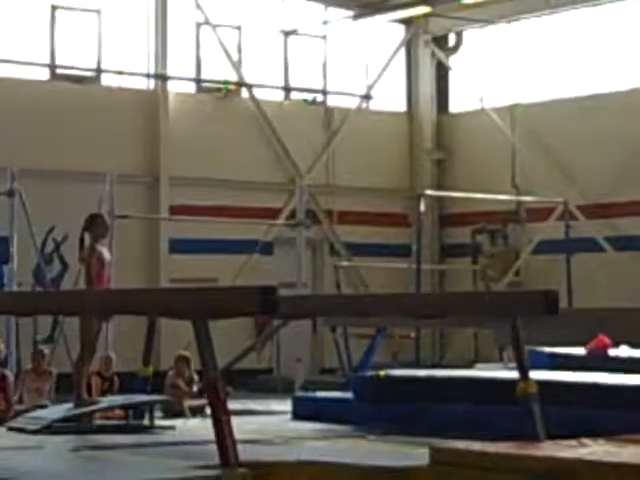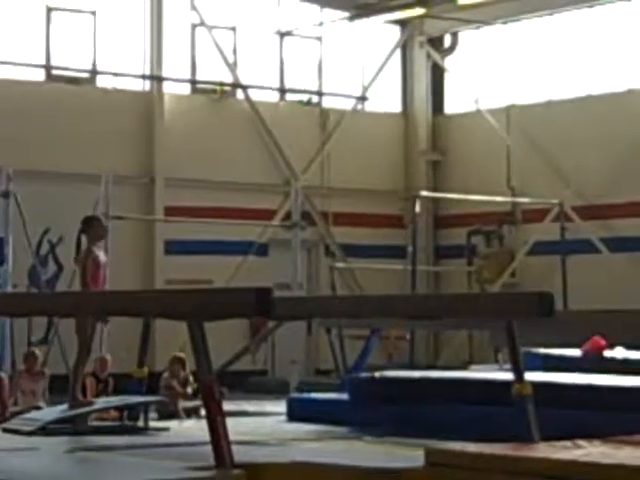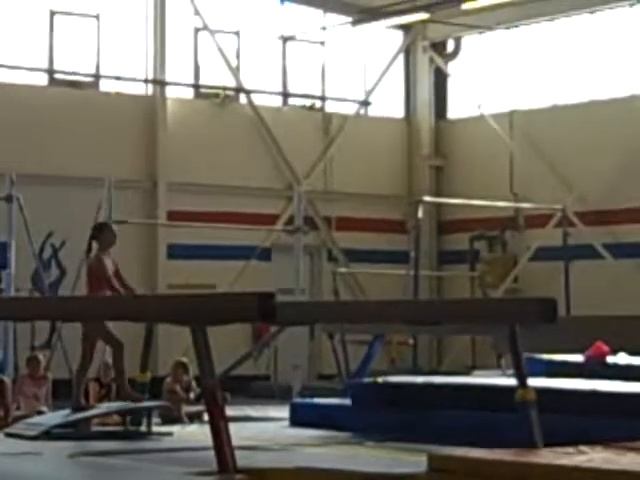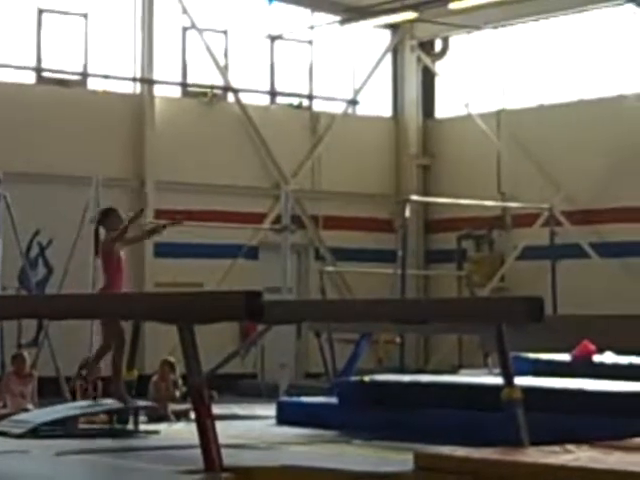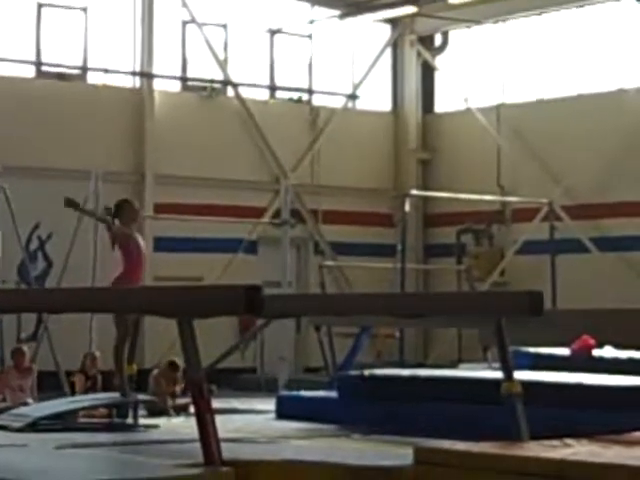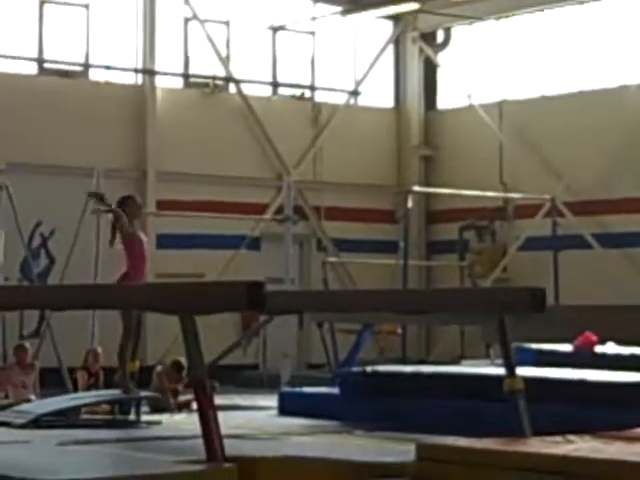
dt=0.4s
person 1, frame 1
left shoulder: (104, 250)
right shoulder: (93, 250)
right elbow: (91, 281)
left knee: (90, 350)
right knee: (86, 350)
left ankle: (82, 393)
right ankle: (79, 394)
person 1, frame 2
left shoulder: (100, 251)
right shoulder: (89, 252)
right elbow: (86, 283)
left knee: (86, 351)
right knee: (84, 351)
left ankle: (77, 394)
right ankle: (75, 395)
person 1, frame 3
left shoulder: (109, 260)
right shoulder: (97, 259)
left elbow: (124, 285)
right elbow: (112, 286)
left knee: (87, 357)
right knee: (117, 346)
left ankle: (78, 400)
right ankle: (122, 390)
person 1, frame 4
left shoulder: (118, 243)
right shoulder: (108, 242)
left elbow: (141, 236)
right elbow: (121, 233)
left wrist: (165, 226)
right wrist: (135, 218)
left knee: (109, 343)
right knee: (118, 341)
right ankle: (117, 387)
person 1, frame 5
left shoulder: (132, 231)
right shoulder: (122, 232)
left elbow: (129, 220)
right elbow: (110, 223)
left hip: (132, 287)
right hip: (124, 287)
left knee: (131, 333)
right knee: (123, 334)
left ankle: (123, 378)
right ankle: (121, 380)
person 1, frame 6
left shoulder: (134, 229)
right shoulder: (126, 229)
right elbow: (119, 217)
right wrist: (107, 204)
left hip: (136, 285)
right hip: (128, 285)
left knee: (133, 331)
right knee: (129, 331)
left ankle: (124, 374)
right ankle: (124, 376)
